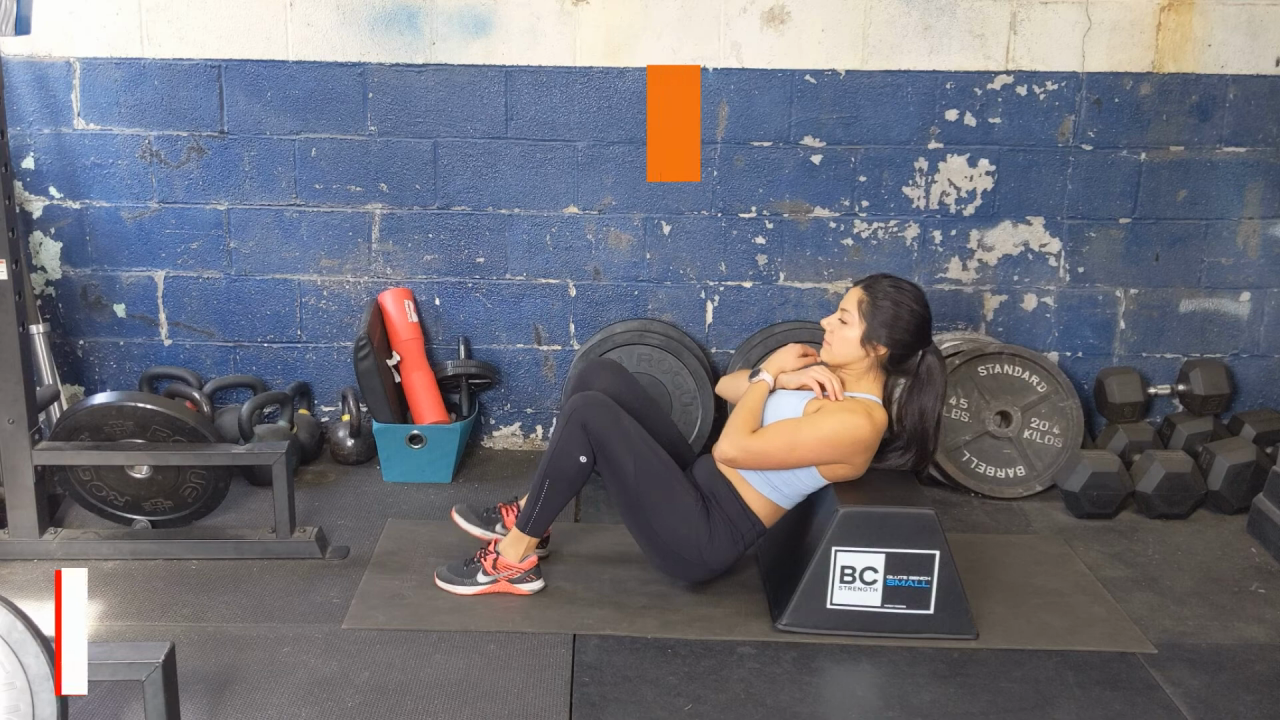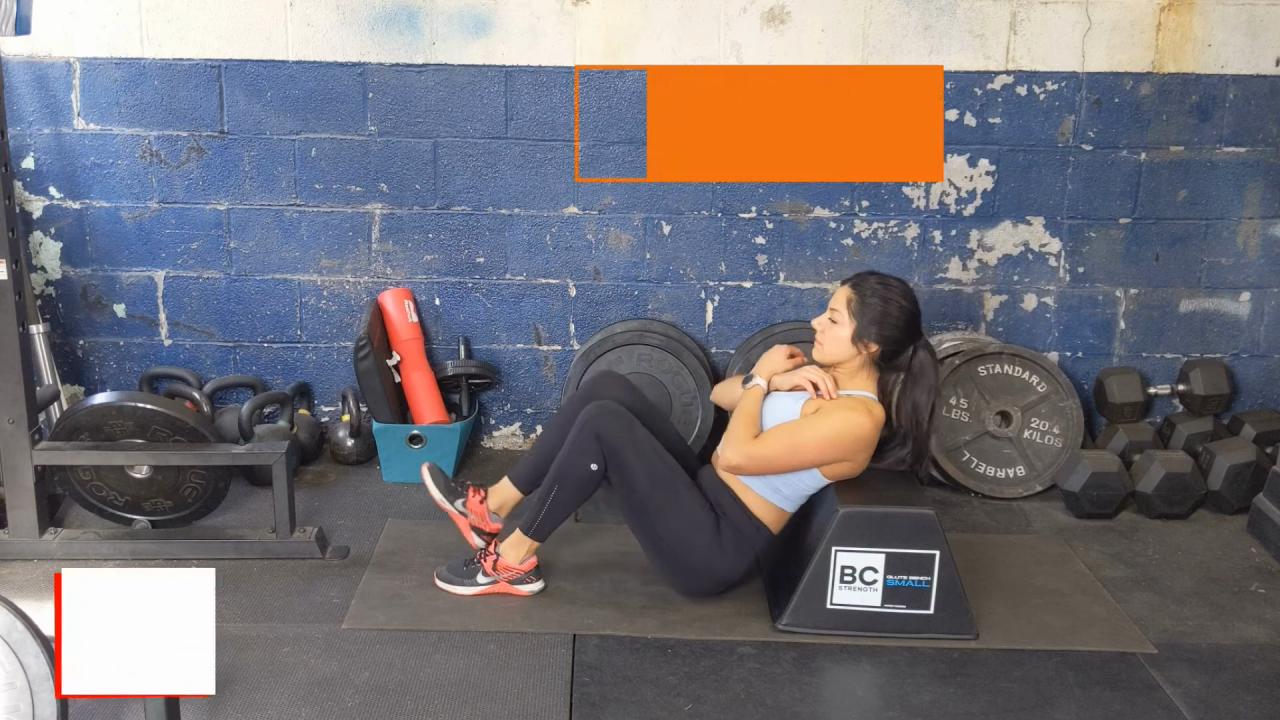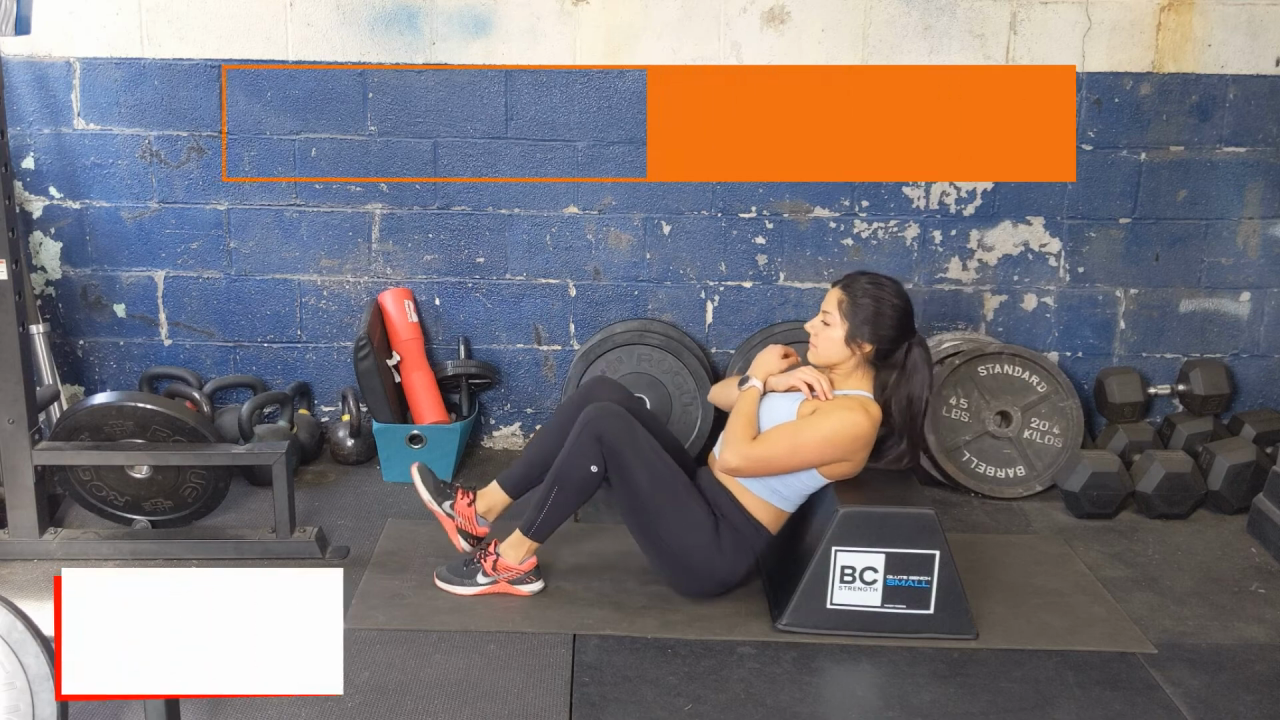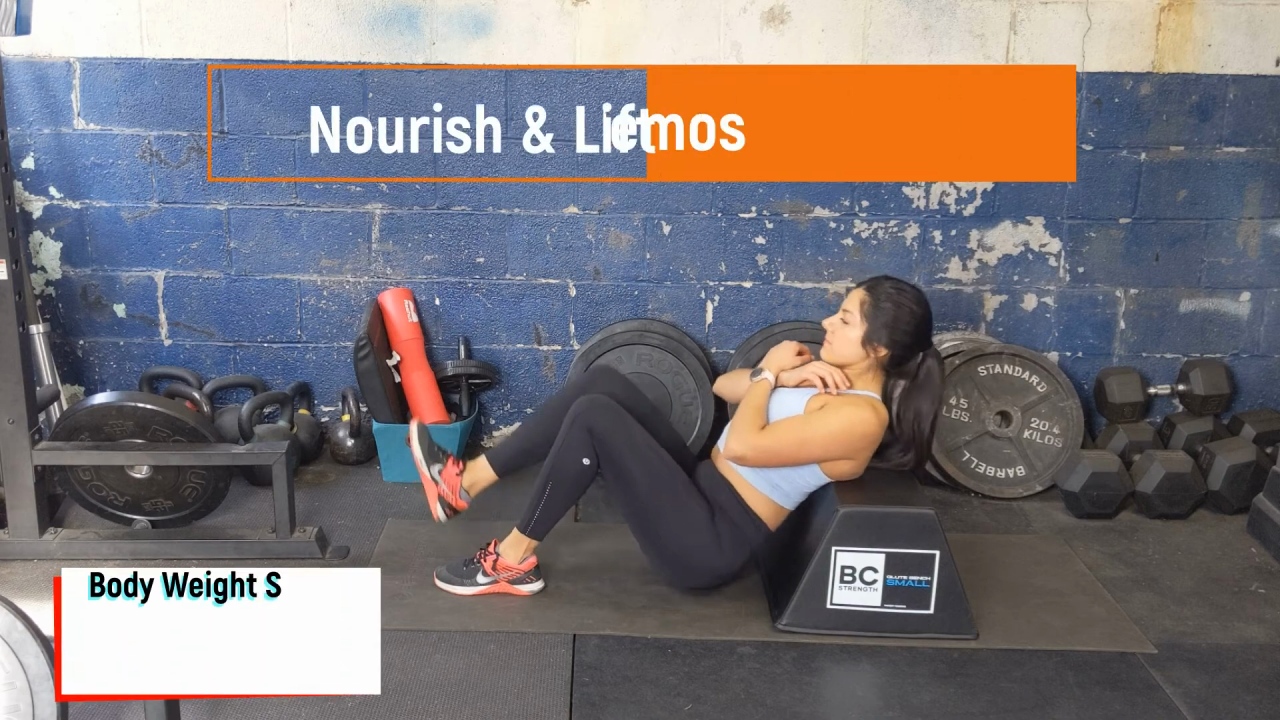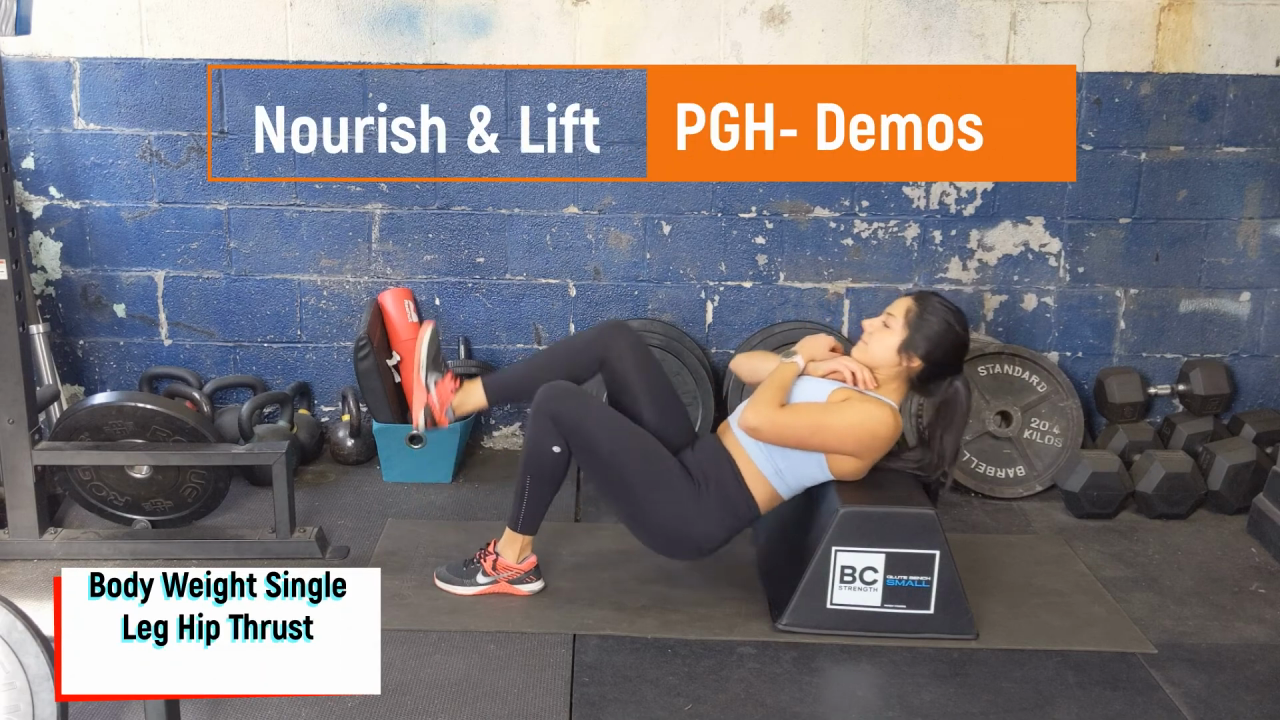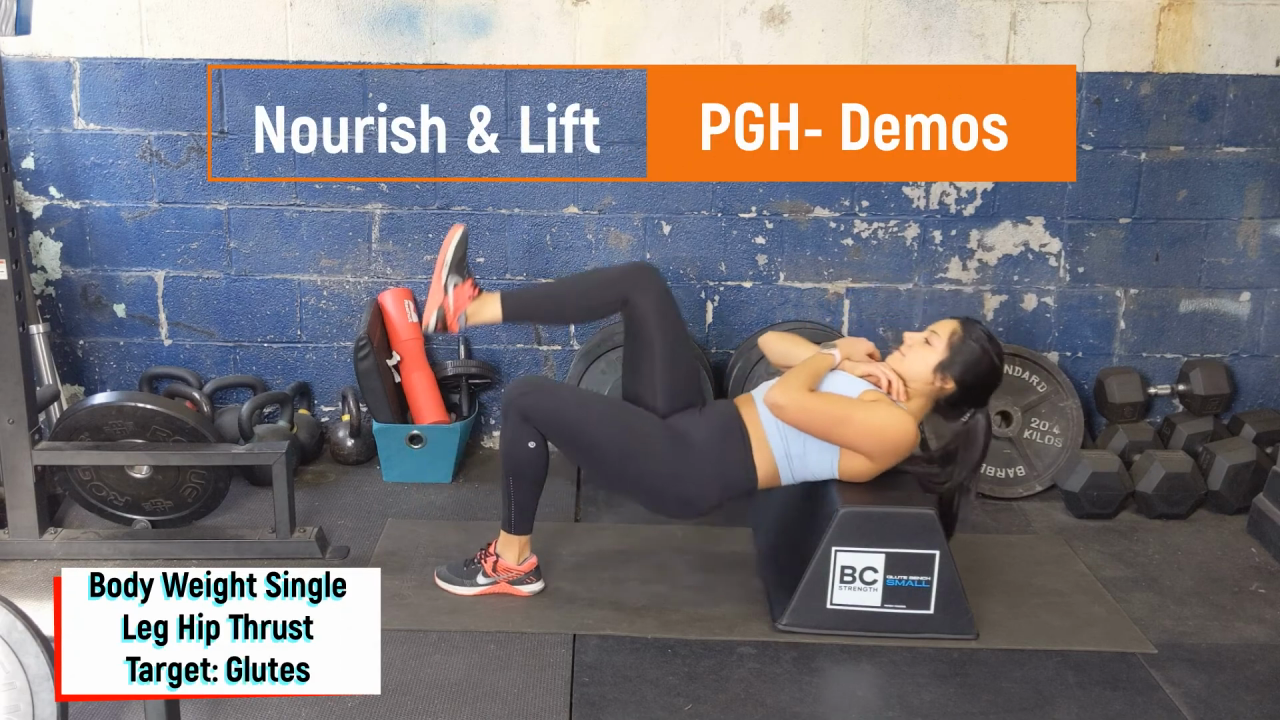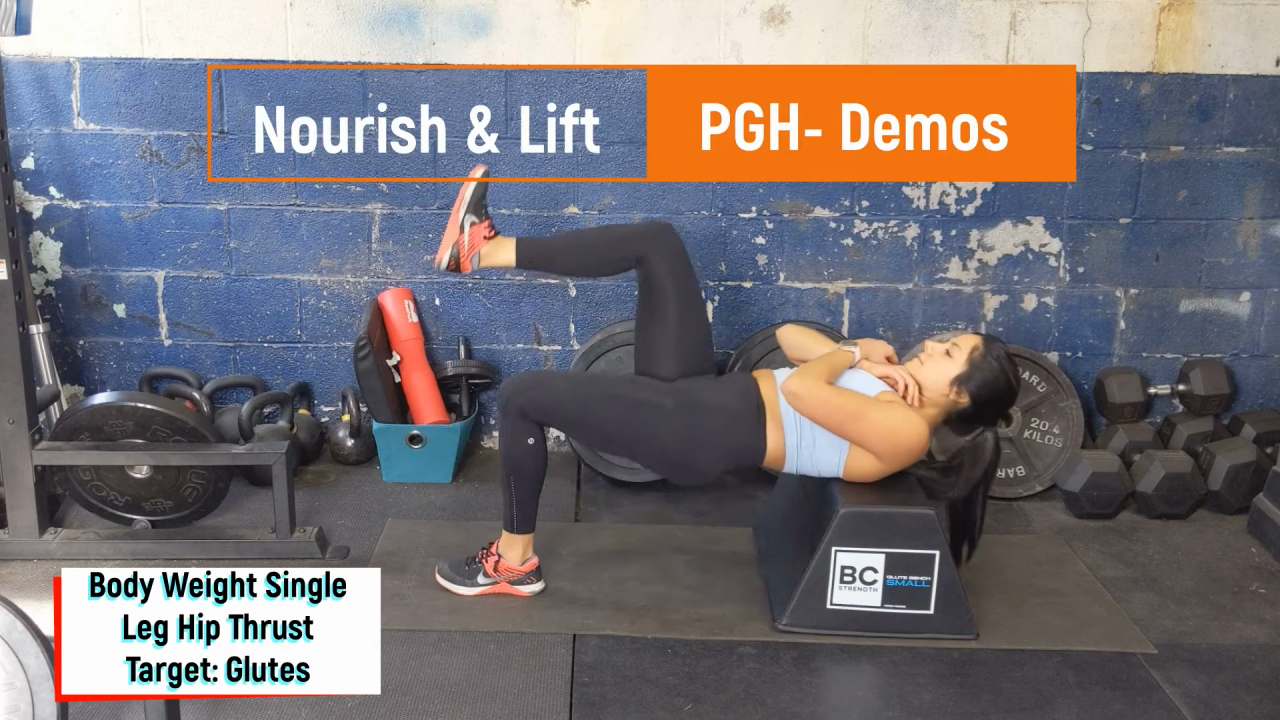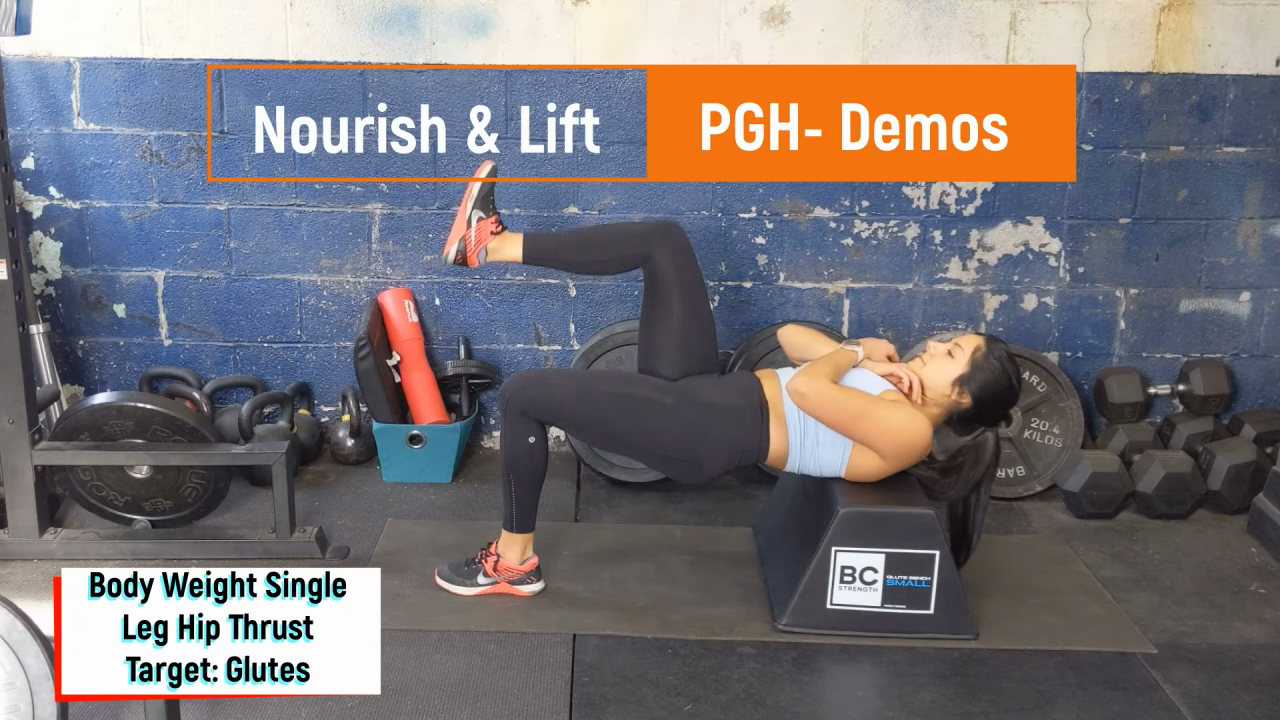
dt=0.4s
person 1, frame 1
left shoulder: (857, 421)
right shoulder: (836, 377)
left elbow: (733, 446)
right elbow: (725, 387)
left wrist: (769, 374)
right wrist: (783, 378)
left hip: (702, 536)
right hip: (698, 483)
left knee: (589, 411)
right knee: (600, 375)
left ankle: (515, 558)
right ankle: (529, 515)
person 1, frame 2
left shoulder: (856, 419)
right shoulder: (830, 376)
left elbow: (736, 455)
right elbow: (720, 394)
left wrist: (761, 378)
right wrist: (777, 381)
left hip: (712, 547)
right hip: (702, 493)
left knee: (603, 421)
right knee: (606, 387)
left ankle: (514, 560)
right ankle: (493, 507)
person 1, frame 3
left shoulder: (854, 417)
right shoulder: (827, 378)
left elbow: (736, 456)
right elbow: (716, 395)
left wrist: (757, 380)
right wrist: (772, 382)
left hip: (713, 549)
right hip: (702, 495)
left knee: (603, 422)
right knee: (601, 392)
left ankle: (514, 560)
right ankle: (480, 509)
person 1, frame 4
left shoulder: (860, 416)
right shoulder: (834, 378)
left elbow: (741, 445)
right elbow: (724, 387)
left wrist: (770, 373)
right wrist: (783, 377)
left hip: (708, 542)
right hip: (701, 488)
left knee: (594, 415)
right knee: (602, 382)
left ankle: (513, 560)
right ankle: (464, 482)
person 1, frame 5
left shoulder: (873, 419)
right shoulder: (857, 379)
left elbow: (756, 419)
right elbow: (741, 366)
left wrist: (799, 360)
right wrist: (809, 364)
left hip: (694, 513)
right hip: (694, 463)
left knee: (557, 401)
right knee: (614, 338)
left ankle: (512, 560)
right ankle: (458, 399)
person 1, frame 6
left shoulder: (894, 427)
right shoulder: (877, 383)
left elbow: (782, 399)
right elbow: (771, 342)
left wrist: (833, 356)
right wrist: (840, 356)
left hip: (687, 467)
right hip: (691, 425)
left knee: (526, 398)
right knee: (640, 281)
left ankle: (511, 562)
right ankle: (473, 308)
person 1, frame 7
left shoulder: (906, 430)
right shoulder: (893, 392)
left elbow: (801, 389)
right elbow: (789, 335)
left wrist: (852, 355)
right wrist: (859, 357)
left hip: (699, 433)
right hip: (701, 393)
left knee: (523, 395)
right knee: (657, 240)
left ankle: (513, 562)
right ankle: (485, 250)
person 1, frame 8
left shoulder: (910, 432)
right shoulder: (896, 395)
left elbow: (805, 387)
right elbow: (790, 336)
left wrist: (855, 353)
right wrist: (861, 355)
left hip: (703, 432)
right hip: (703, 390)
left knee: (524, 393)
right knee: (663, 239)
left ankle: (514, 562)
right ankle: (493, 246)
